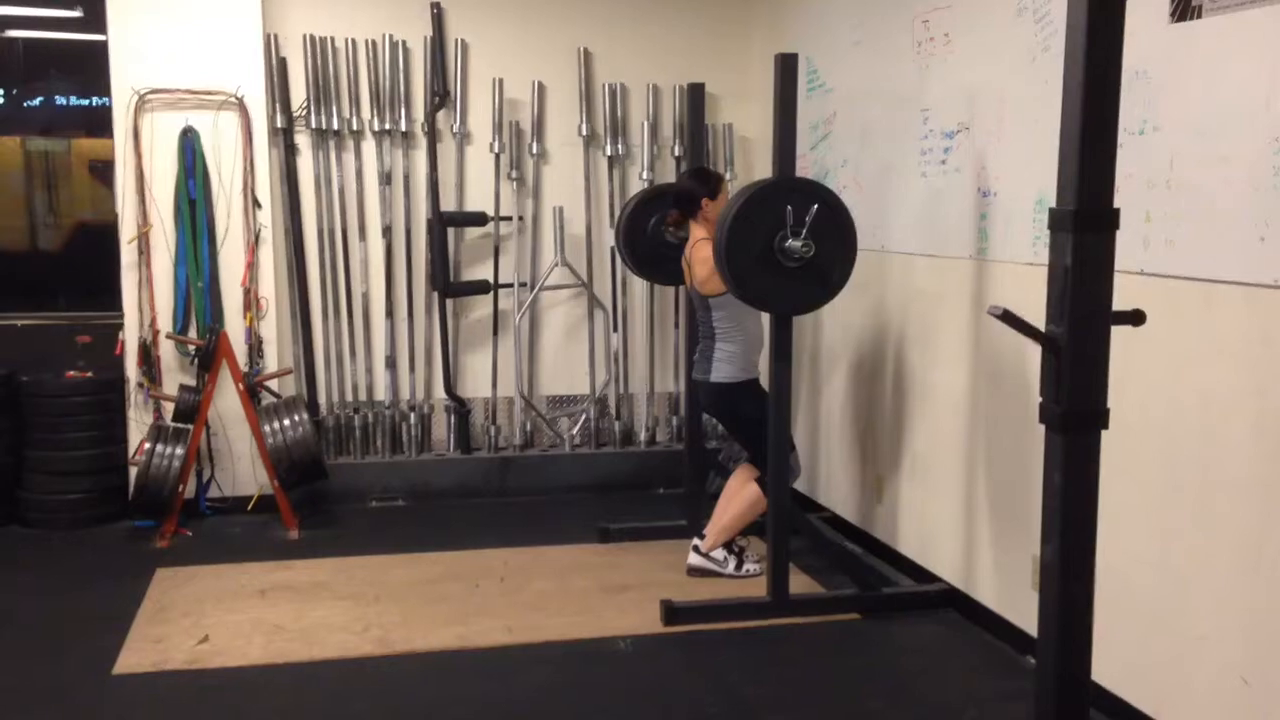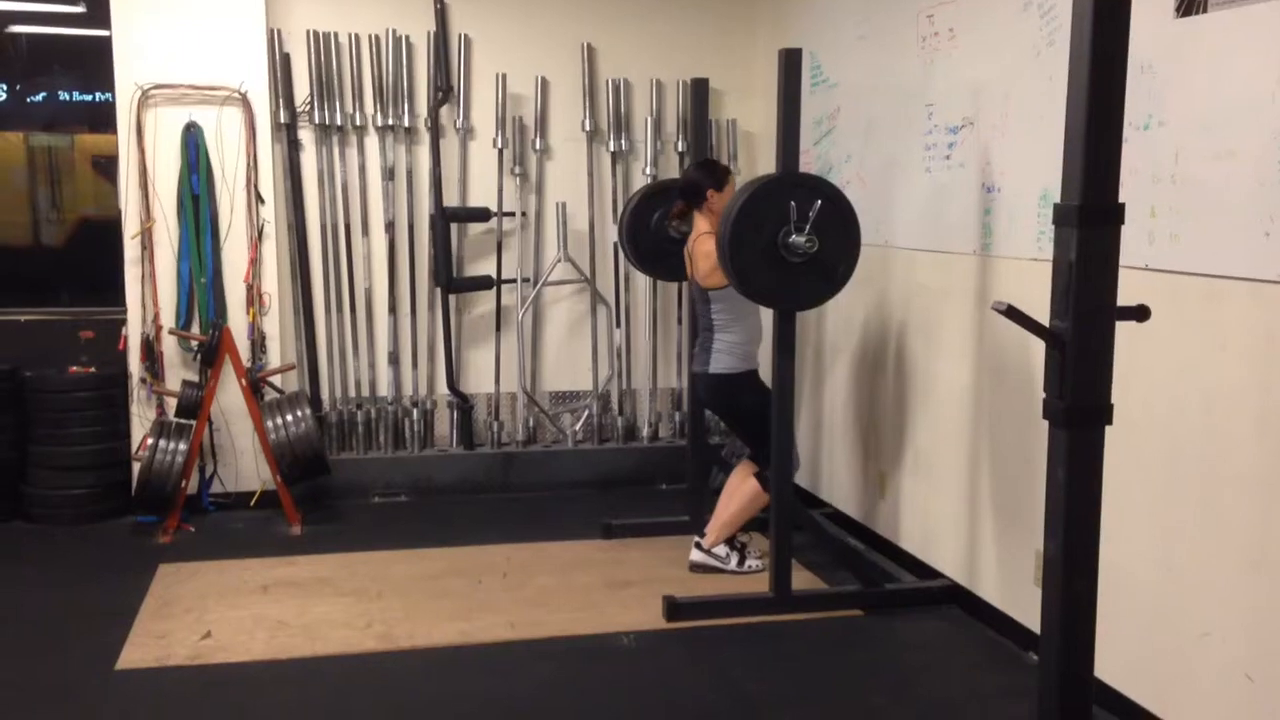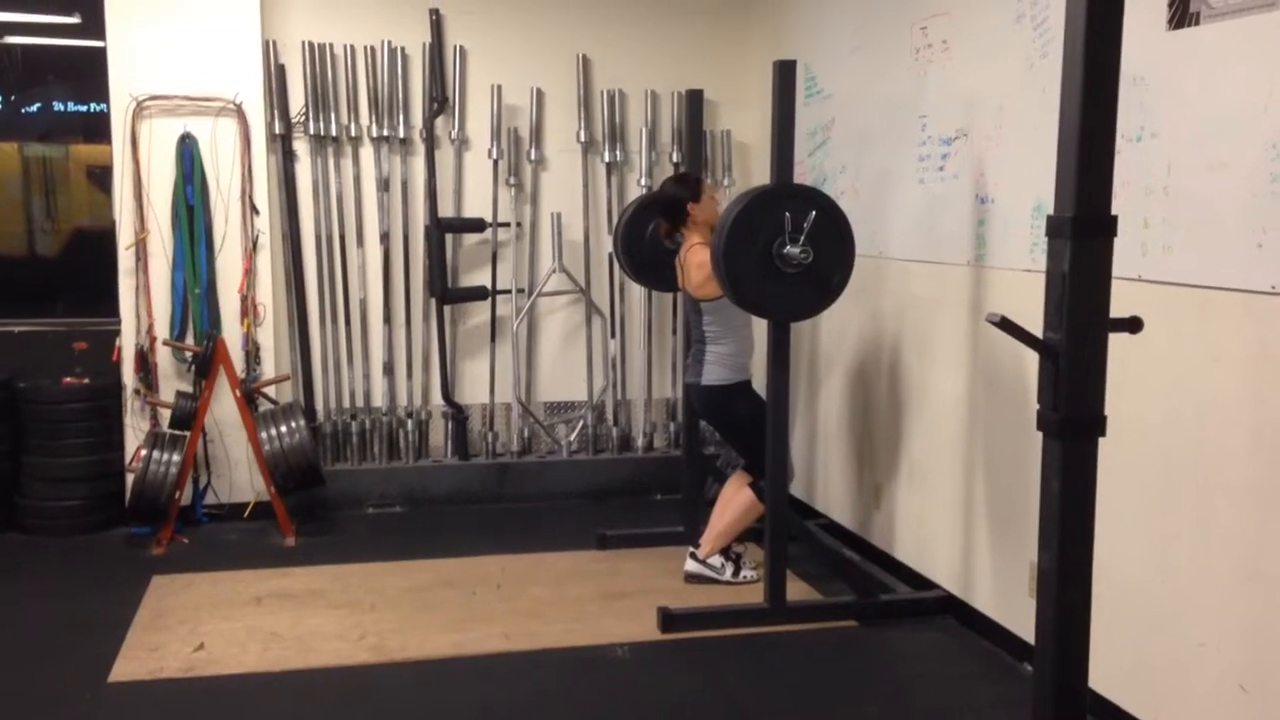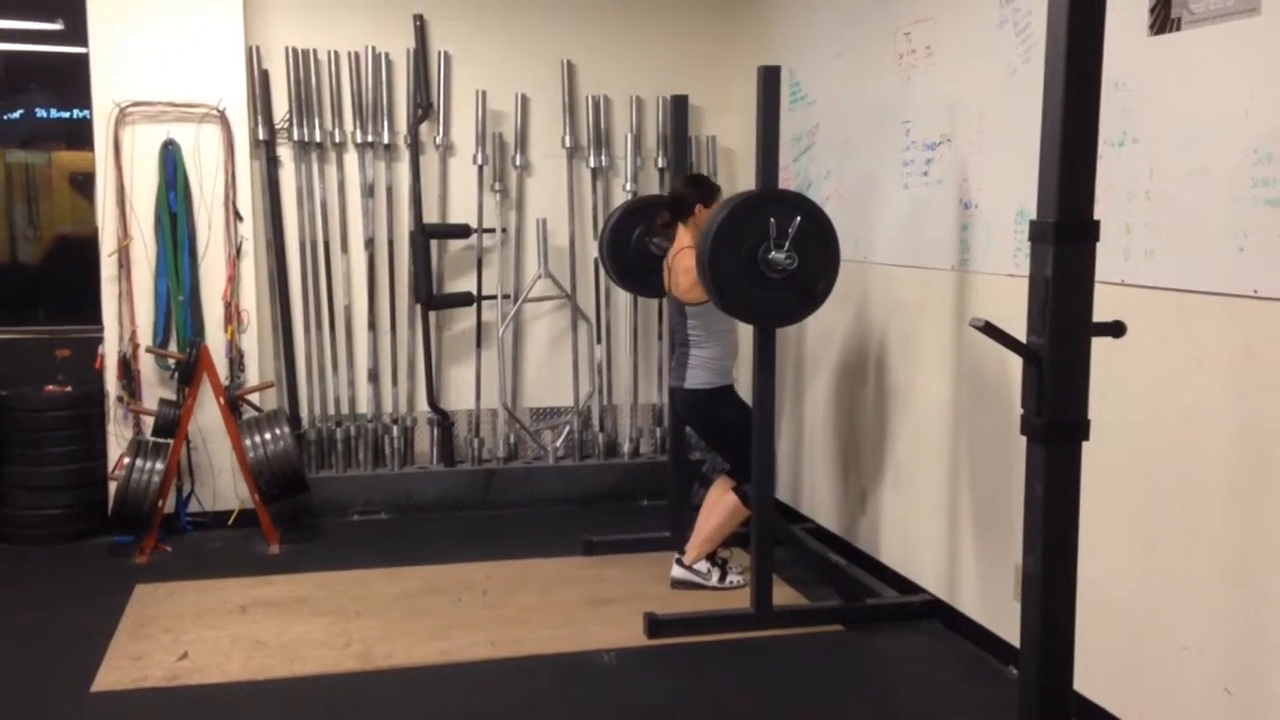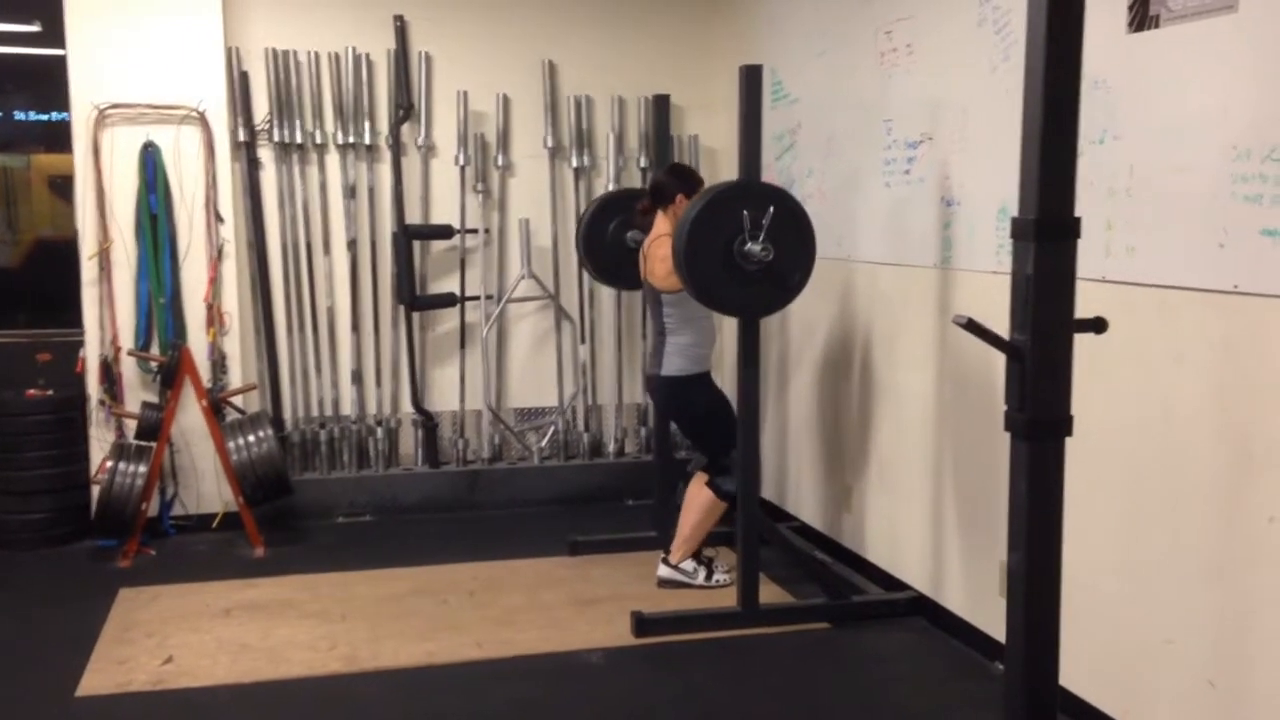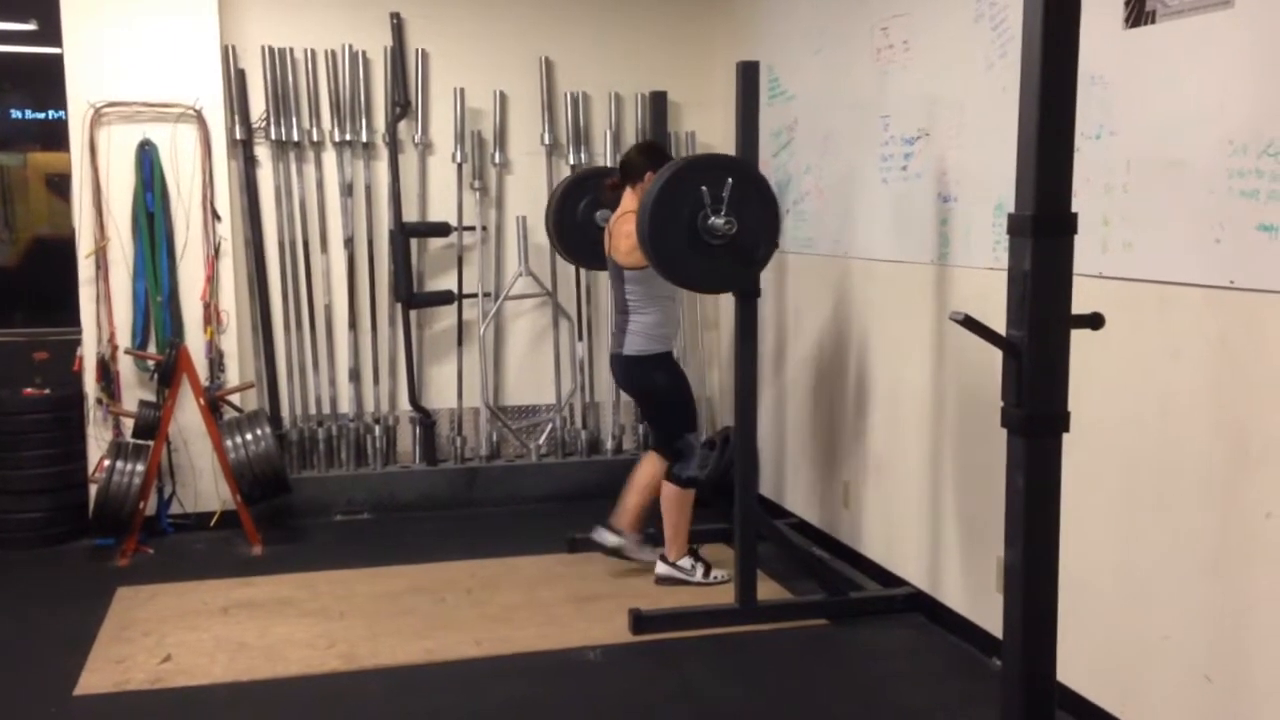
dt=0.4s
person 1, frame 1
left shoulder: (695, 249)
right shoulder: (710, 255)
left hip: (718, 375)
right hip: (729, 381)
left knee: (763, 457)
left ankle: (714, 537)
right ankle: (710, 549)
person 1, frame 2
left shoulder: (697, 242)
right shoulder: (711, 248)
left hip: (715, 369)
right hip: (728, 373)
left knee: (763, 453)
left ankle: (718, 533)
right ankle: (711, 546)
person 1, frame 3
left shoulder: (690, 253)
right shoulder: (704, 259)
left hip: (709, 379)
right hip: (722, 384)
left knee: (758, 463)
left ankle: (713, 544)
right ankle: (706, 556)
person 1, frame 4
left shoulder: (677, 257)
right shoulder: (692, 264)
left hip: (693, 384)
right hip: (706, 389)
left knee: (743, 467)
right knee: (757, 476)
left ankle: (699, 549)
right ankle: (693, 562)
person 1, frame 5
left shoulder: (652, 245)
right shoulder: (670, 252)
left hip: (669, 374)
right hip: (683, 377)
left knee: (719, 461)
right knee: (732, 468)
left ankle: (685, 550)
right ankle: (678, 562)
person 1, frame 6
left shoulder: (618, 223)
right shoulder: (635, 229)
left hip: (632, 354)
right hip: (647, 358)
left knee: (667, 446)
right knee: (683, 452)
left ankle: (620, 528)
right ankle: (676, 560)
